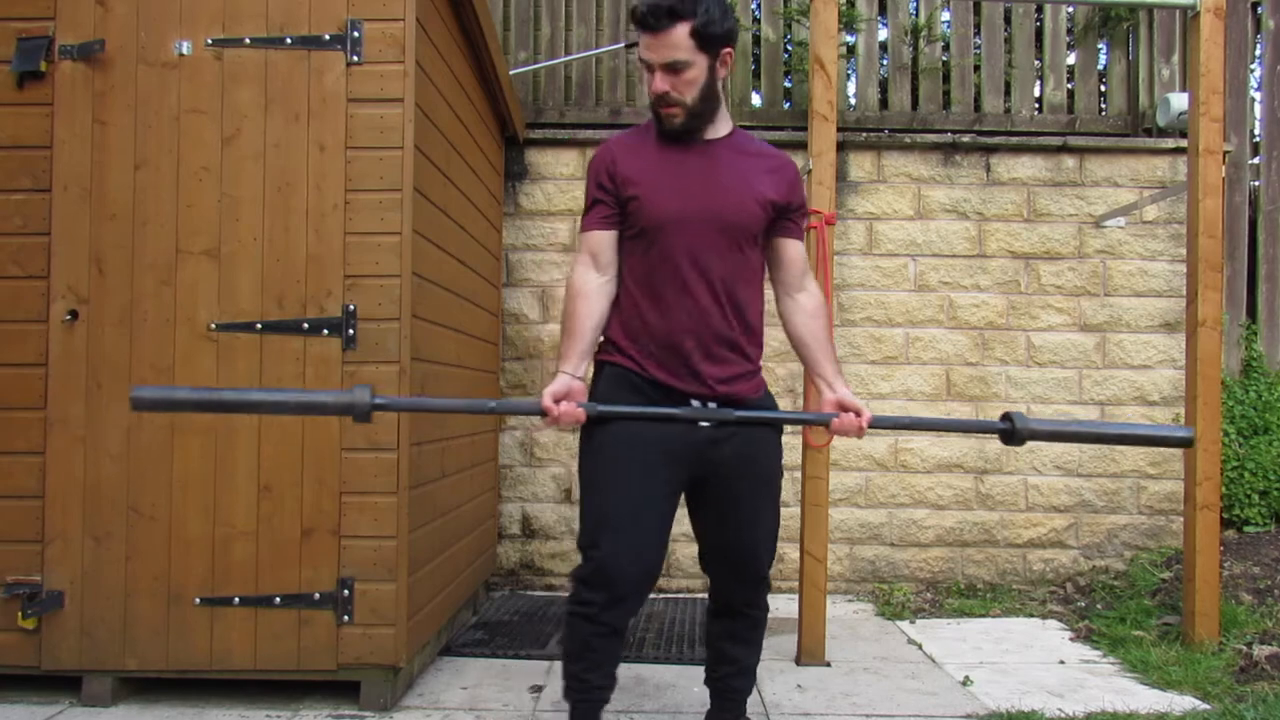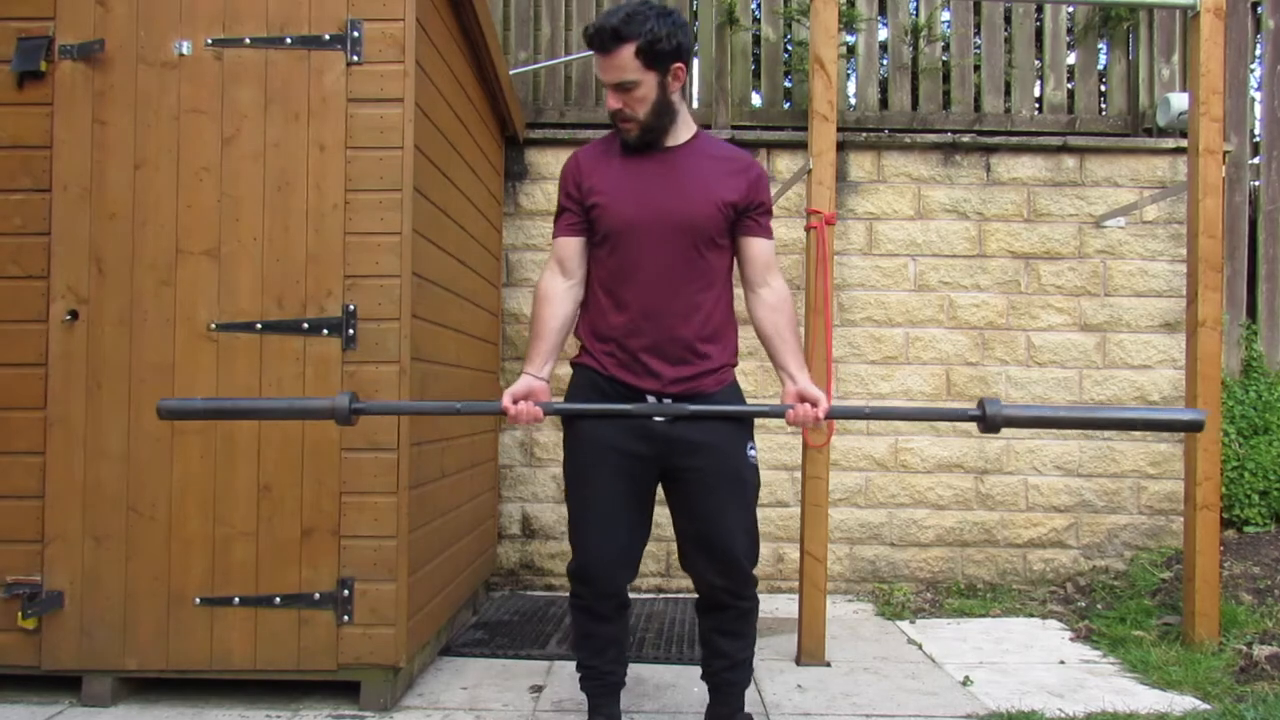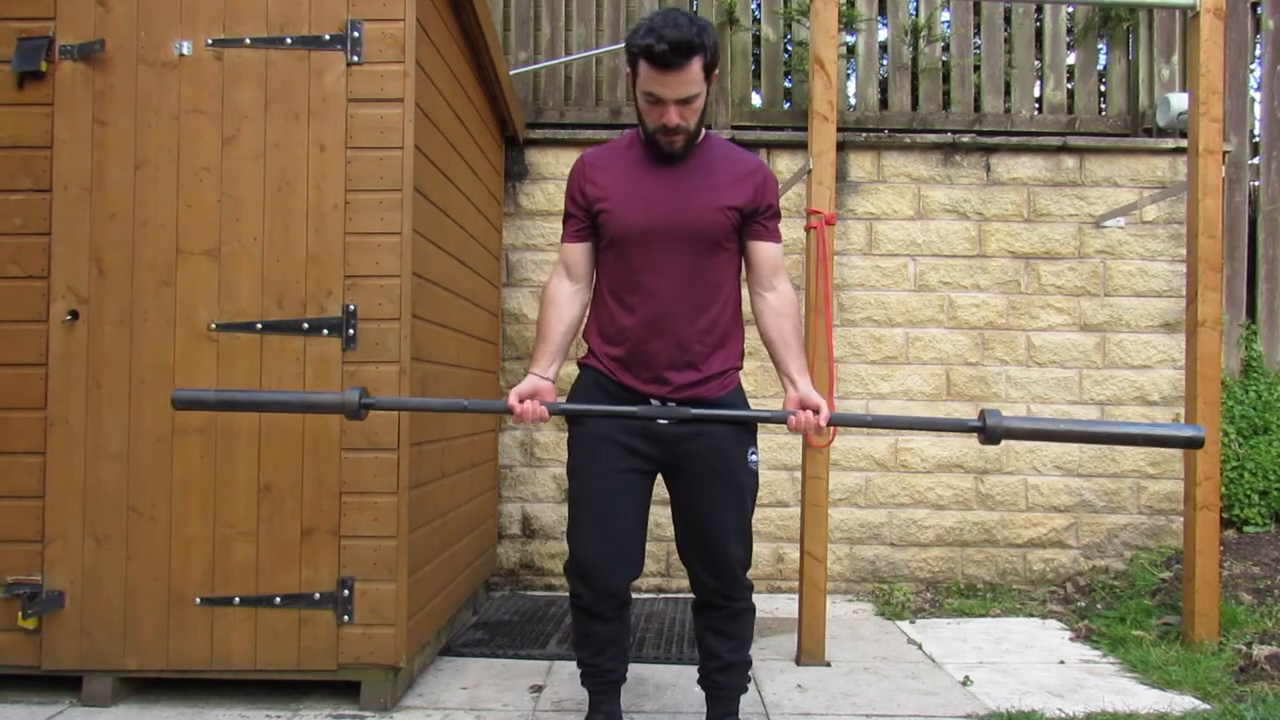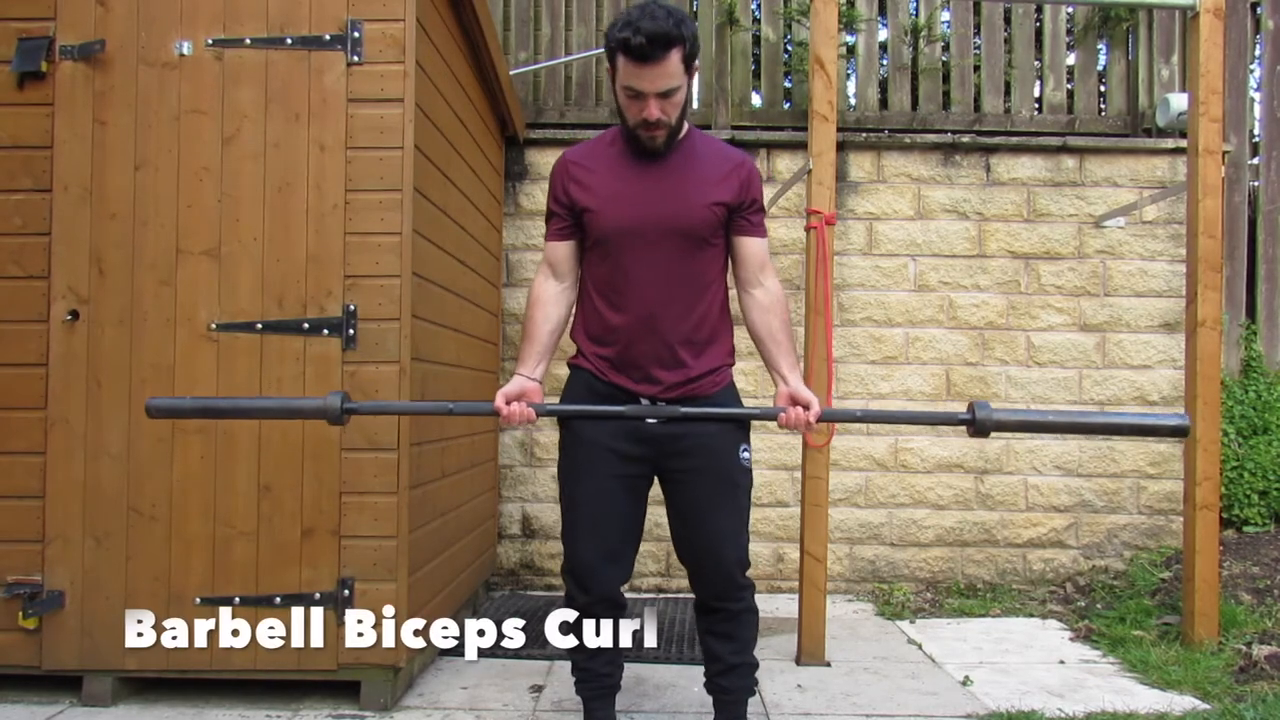
dt=0.5s
person 1, frame 1
left shoulder: (776, 172)
right shoulder: (618, 159)
left elbow: (796, 288)
right elbow: (594, 272)
left wrist: (830, 383)
right wrist: (569, 372)
left hip: (740, 411)
right hip: (632, 403)
left knee: (743, 579)
right knee: (613, 575)
person 1, frame 2
left shoulder: (739, 172)
right shoulder: (586, 168)
left elbow: (764, 283)
right elbow: (563, 276)
left wrist: (795, 376)
right wrist: (535, 373)
left hip: (709, 404)
right hip: (604, 402)
left knee: (727, 572)
right knee: (599, 574)
person 1, frame 3
left shoulder: (749, 176)
right shoulder: (593, 170)
left elbow: (771, 288)
right elbow: (570, 280)
left wrist: (798, 383)
right wrist: (542, 372)
left hip: (713, 408)
right hip: (608, 404)
left knee: (722, 576)
right knee: (597, 573)
person 1, frame 4
left shoulder: (733, 171)
right shoulder: (576, 169)
left elbow: (758, 283)
right elbow: (556, 279)
left wrist: (789, 378)
right wrist: (528, 374)
left hip: (706, 405)
right hip: (600, 405)
left knee: (723, 577)
right knee: (592, 579)
